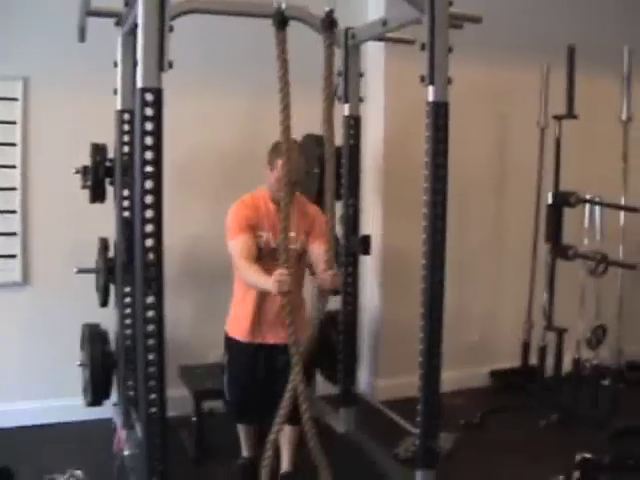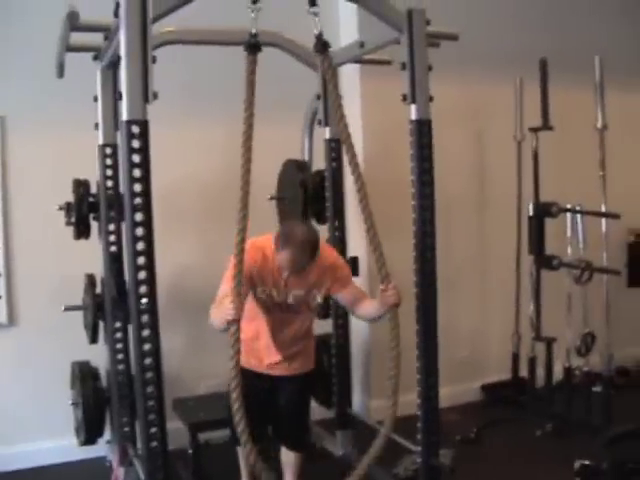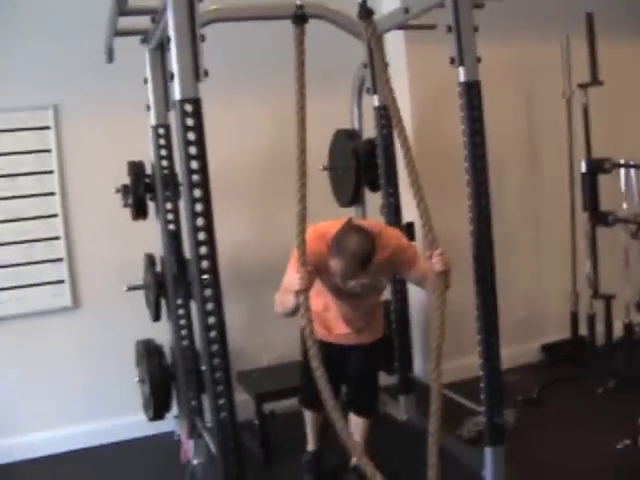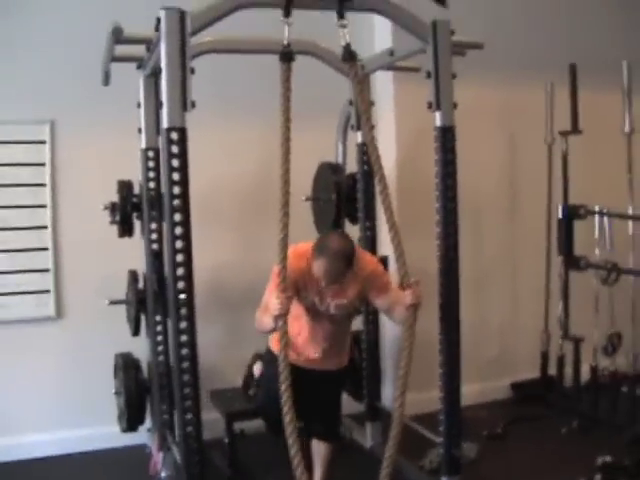
dt=0.4s
person 1, frame 1
left shoulder: (313, 214)
right shoulder: (244, 210)
left elbow: (322, 264)
right elbow: (242, 263)
left wrist: (331, 277)
right wrist: (269, 282)
left hip: (291, 331)
right hip: (245, 330)
left knee: (290, 403)
right knee: (243, 401)
person 1, frame 2
left shoulder: (328, 262)
right shoulder: (252, 255)
left elbow: (359, 304)
right elbow: (215, 313)
left wrist: (382, 306)
right wrist: (224, 315)
left hip: (297, 361)
right hip: (252, 358)
left knee: (293, 431)
right knee: (247, 427)
person 1, frame 3
left shoulder: (393, 244)
right shoulder: (315, 241)
left elbow: (428, 280)
right elbow: (281, 305)
left wrist: (438, 272)
right wrist: (295, 294)
left hip: (365, 332)
right hip: (322, 329)
left knee: (362, 398)
right knee: (314, 394)
right ankle: (312, 452)
person 1, frame 4
left shoulder: (368, 269)
right shoulder: (295, 260)
left elbow: (395, 310)
right elbow: (261, 319)
left wrist: (408, 305)
right wrist: (272, 318)
left hip: (331, 360)
right hip: (288, 351)
left knee: (324, 424)
right knee: (273, 414)
right ankle: (262, 370)
